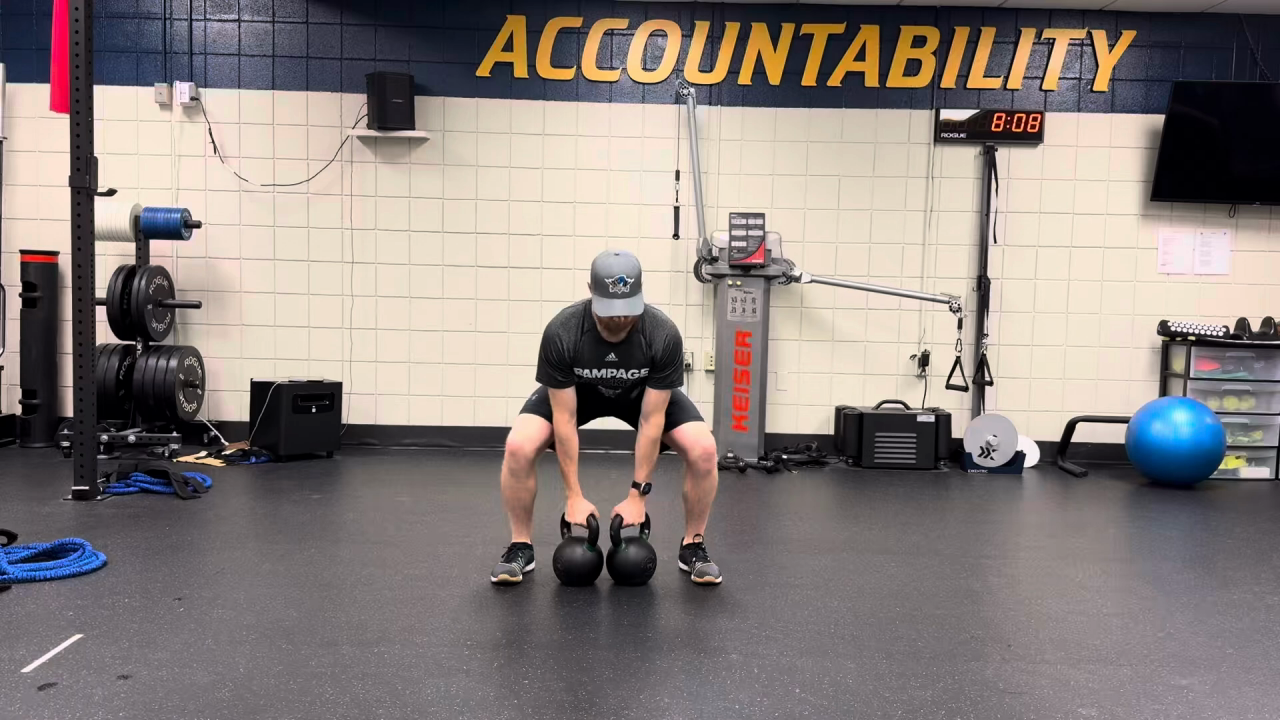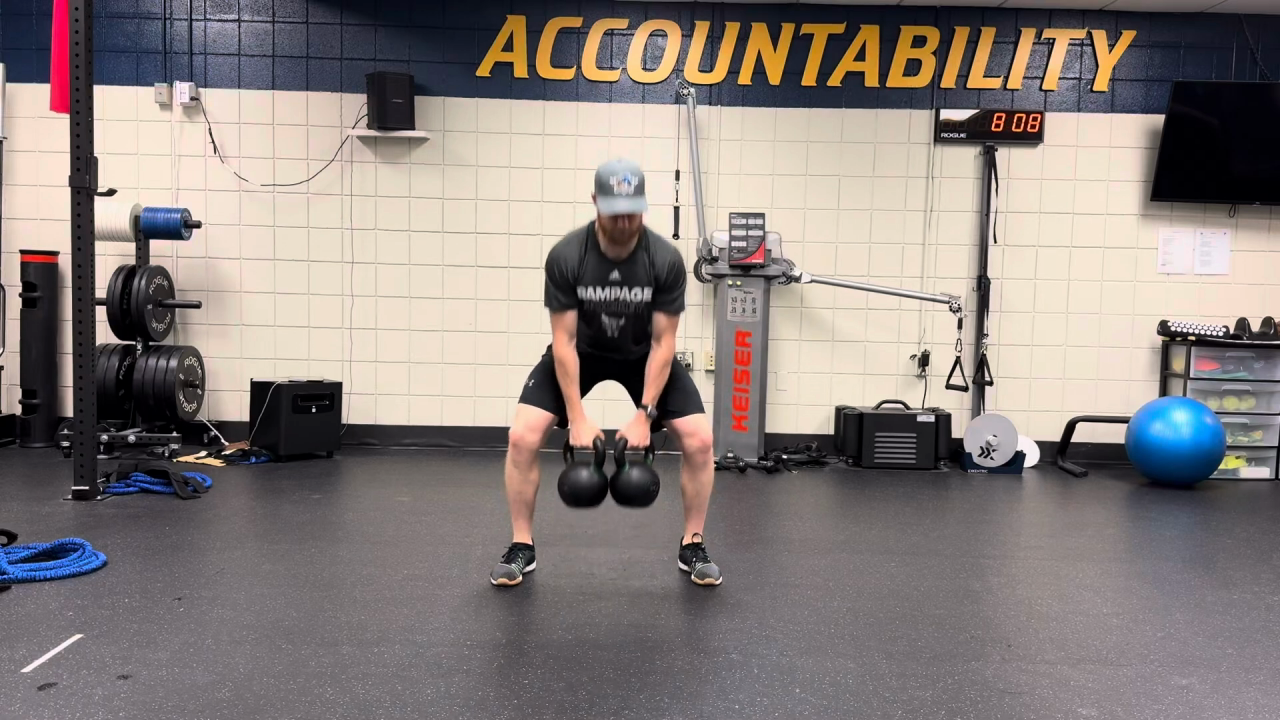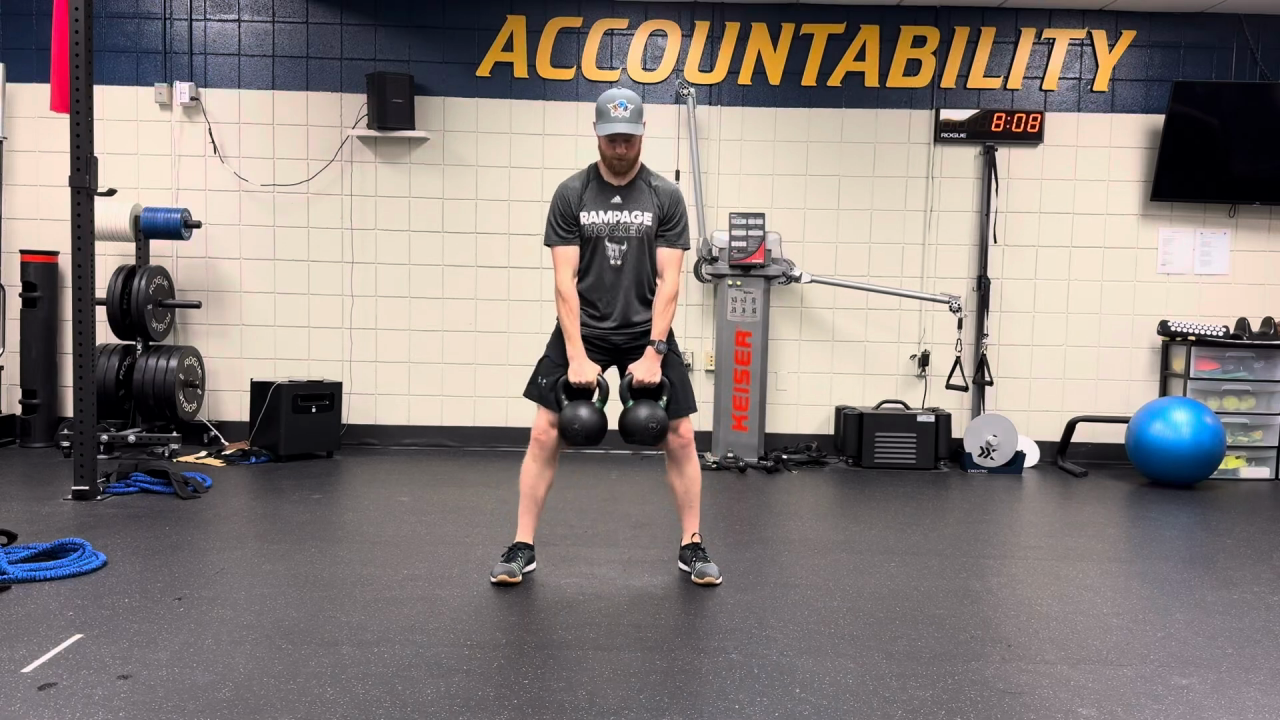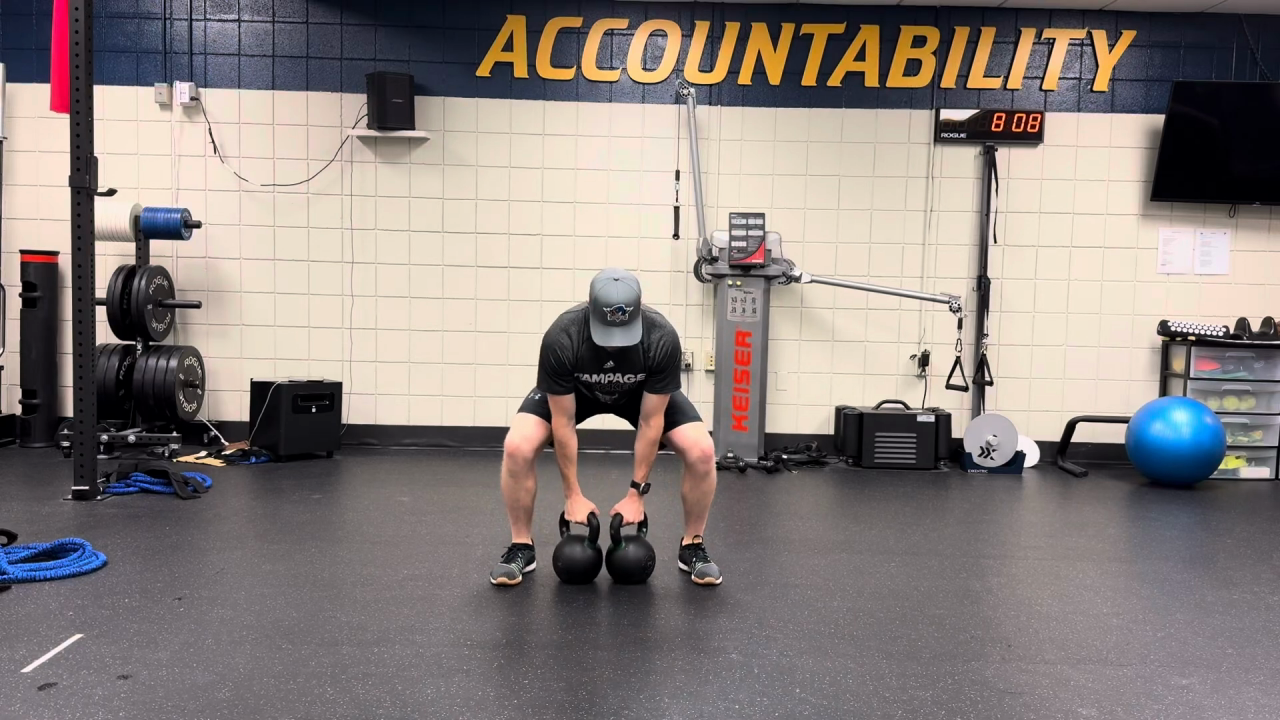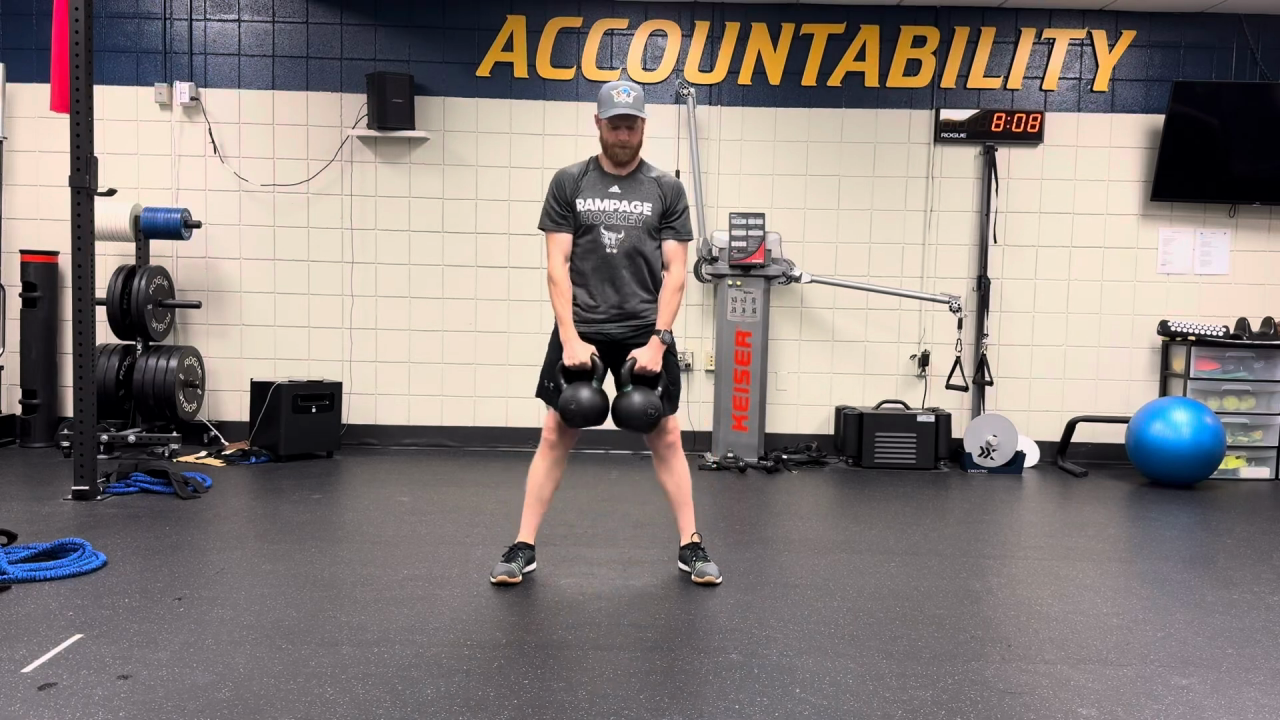
dt=1s
person 1, frame 1
left shoulder: (663, 334)
right shoulder: (561, 332)
left elbow: (652, 419)
right elbow: (564, 419)
left wrist: (637, 496)
right wrist: (574, 497)
left hip: (645, 393)
right hip: (574, 392)
left knee: (703, 448)
right knee: (518, 446)
left ankle: (693, 546)
right ankle: (520, 547)
person 1, frame 2
left shoulder: (666, 259)
right shoulder: (566, 255)
left elbow: (663, 344)
right elbow: (564, 341)
left wrist: (643, 416)
right wrist: (577, 419)
left hip: (642, 351)
right hip: (582, 349)
left knee: (699, 439)
right knee: (523, 437)
left ankle: (692, 546)
right ankle: (521, 547)
person 1, frame 3
left shoulder: (666, 196)
right shoulder: (571, 193)
left elbow: (669, 281)
right elbow: (565, 280)
left wrist: (654, 352)
right wrist: (576, 355)
left hip: (646, 334)
right hip: (583, 332)
left knee: (679, 438)
right knee: (545, 436)
left ankle: (692, 546)
right ankle: (522, 547)
person 1, frame 4
left shoulder: (662, 339)
right shoulder: (561, 338)
left elbow: (651, 421)
right elbow: (563, 423)
left wrist: (636, 494)
right wrist: (573, 496)
left hip: (642, 393)
right hip: (574, 392)
left knee: (701, 451)
right knee: (518, 447)
left ankle: (693, 547)
right ankle: (521, 547)
person 1, frame 5
left shoulder: (667, 188)
right shoulder: (568, 182)
left elbow: (676, 271)
right elbow: (558, 264)
left wrist: (659, 340)
right wrist: (569, 338)
left hip: (645, 329)
right hip: (581, 328)
left knee: (666, 439)
right knee: (555, 439)
left ankle: (691, 545)
right ankle: (523, 547)
